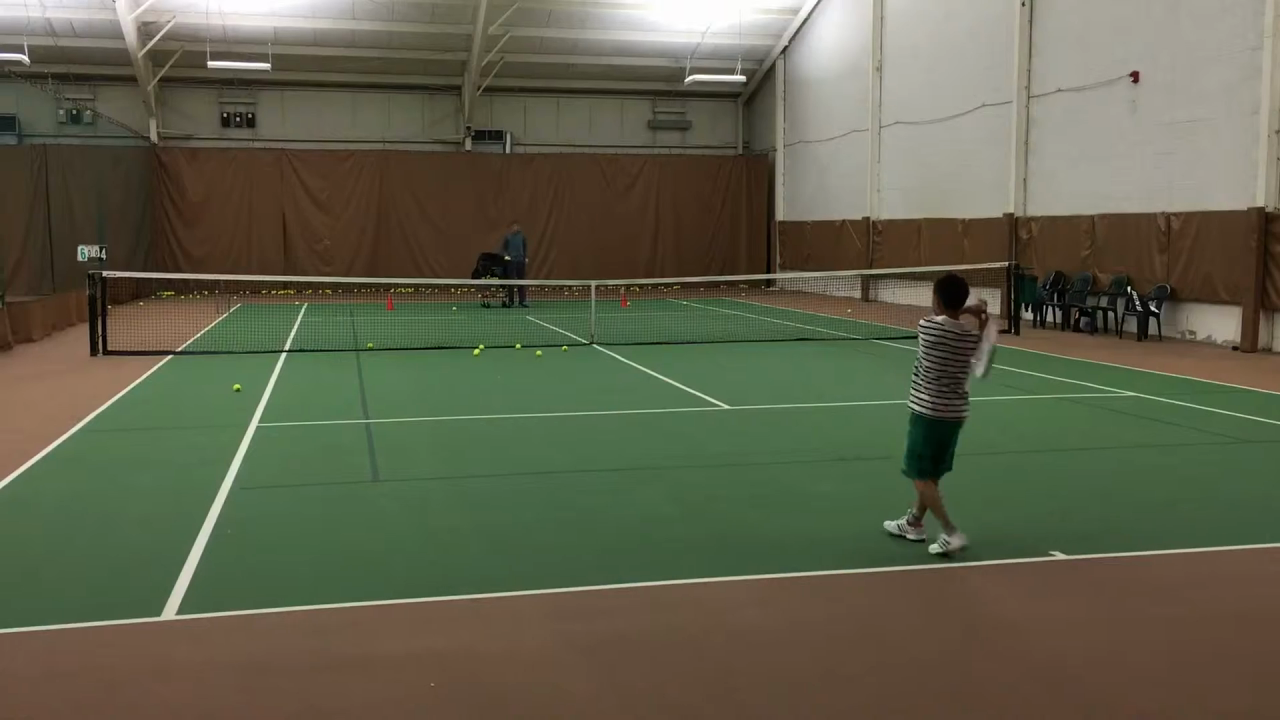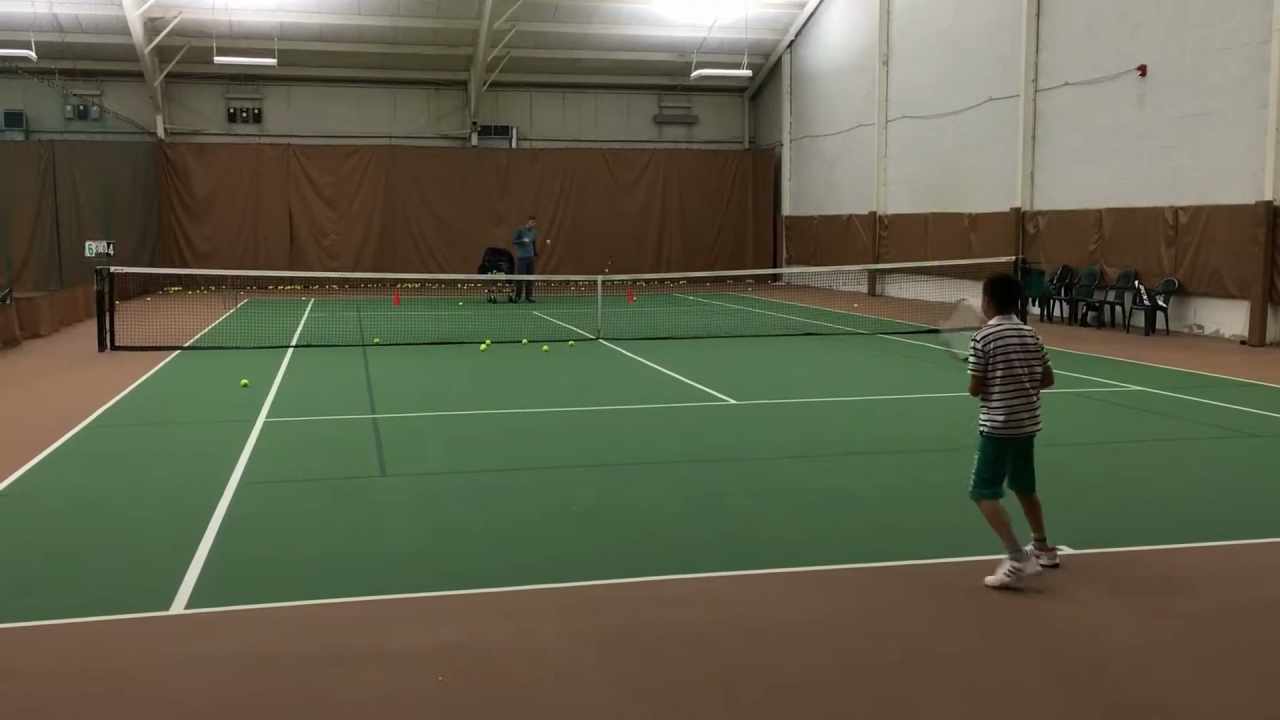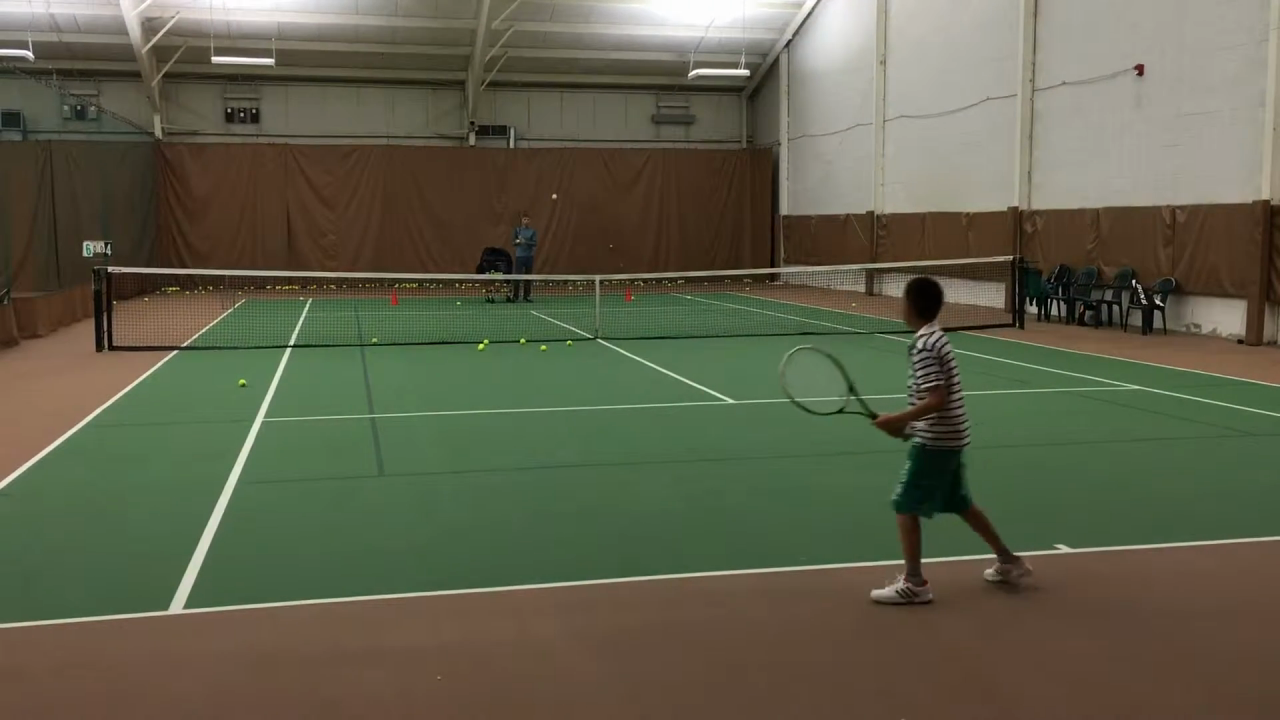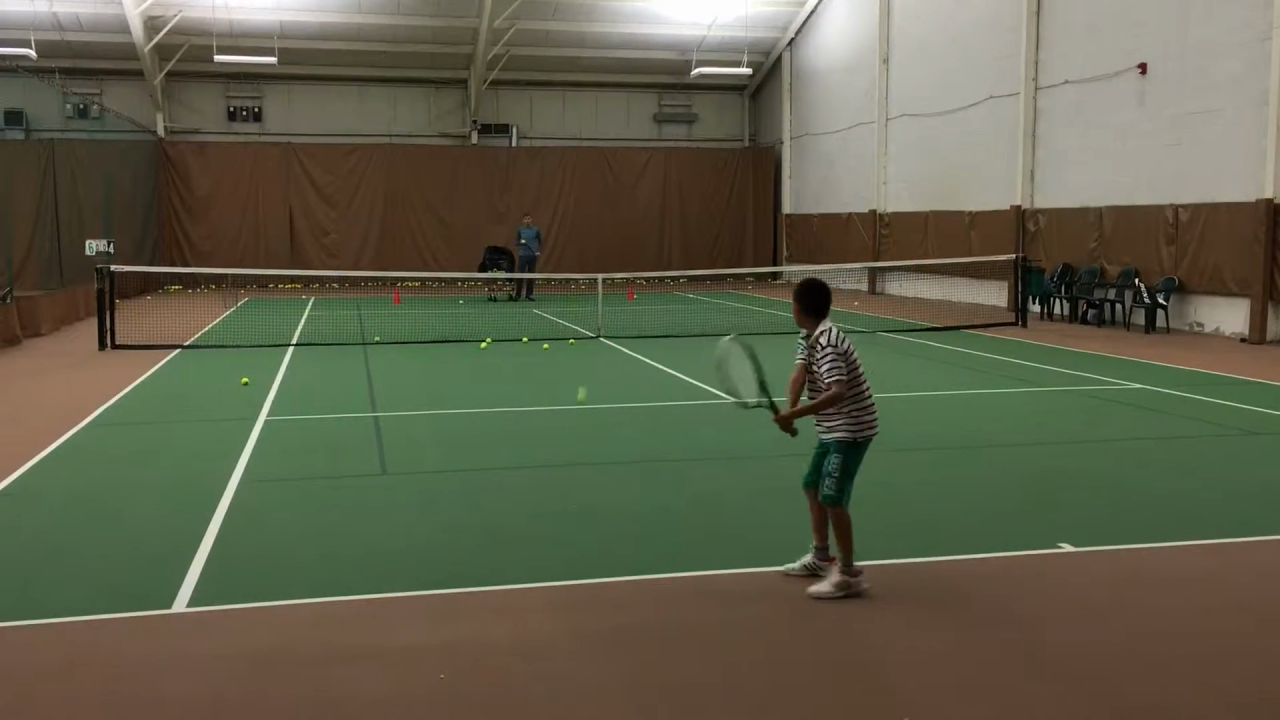
dt=0.7s
person 1, frame 1
left shoulder: (927, 326)
right shoulder: (974, 336)
left wrist: (968, 312)
right wrist: (981, 317)
left hip: (927, 411)
right hip: (956, 413)
left knee: (920, 474)
right knee: (933, 472)
left ankle: (951, 532)
right ankle: (914, 522)
person 1, frame 2
left shoulder: (983, 337)
right shoulder: (1030, 334)
left elbow: (975, 388)
right elbow: (1048, 380)
left hip: (998, 427)
right hip: (1028, 422)
left knee: (984, 494)
right knee: (1024, 487)
left ankle: (1020, 560)
right ankle: (1042, 548)
person 1, frame 3
left shoulder: (923, 346)
right shoulder: (936, 339)
left elbow: (936, 401)
left wrist: (898, 419)
right wrist: (904, 422)
left hip: (934, 441)
right hip: (951, 436)
left knee: (906, 506)
right knee: (960, 503)
left ankle: (914, 582)
right ankle: (1009, 562)
person 1, frame 4
left shoulder: (827, 345)
right shoulder: (809, 338)
left elbow: (838, 393)
right elbow: (800, 374)
left wrist: (796, 412)
right wrist: (789, 409)
left hip: (852, 429)
right hip: (832, 428)
left knee: (832, 498)
right knee: (813, 489)
left ankle: (849, 575)
right ankle: (821, 556)
